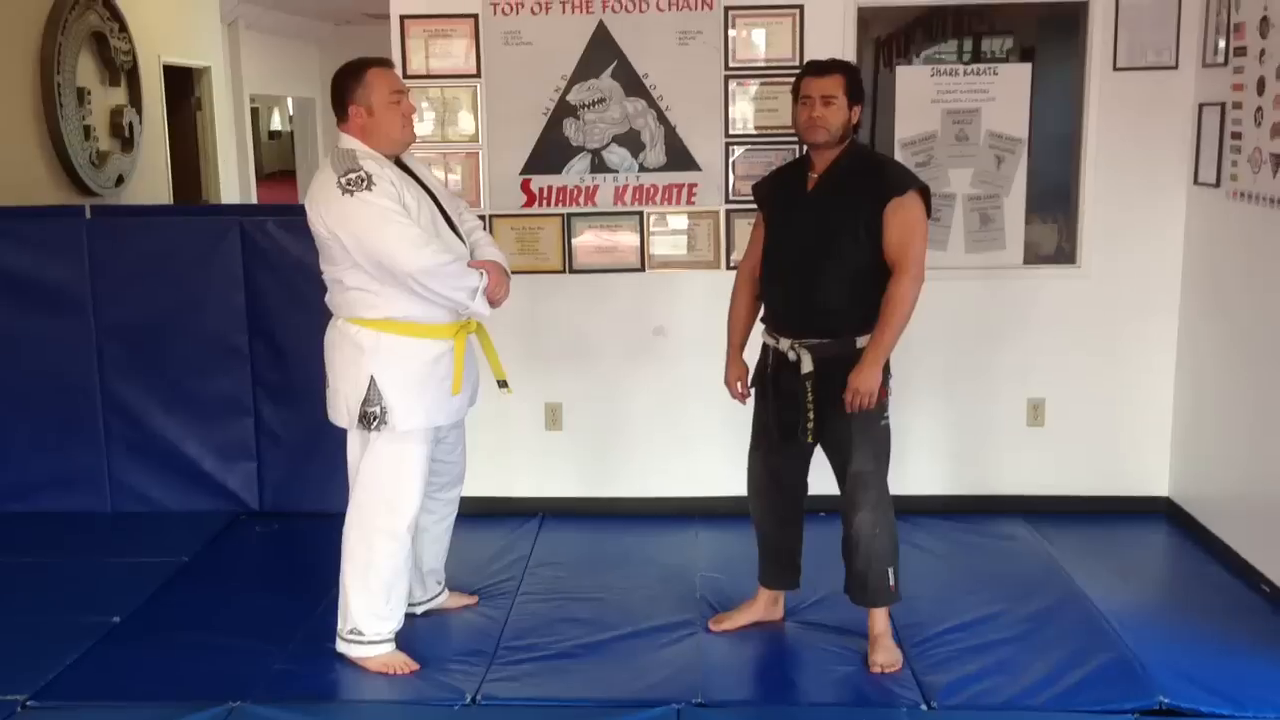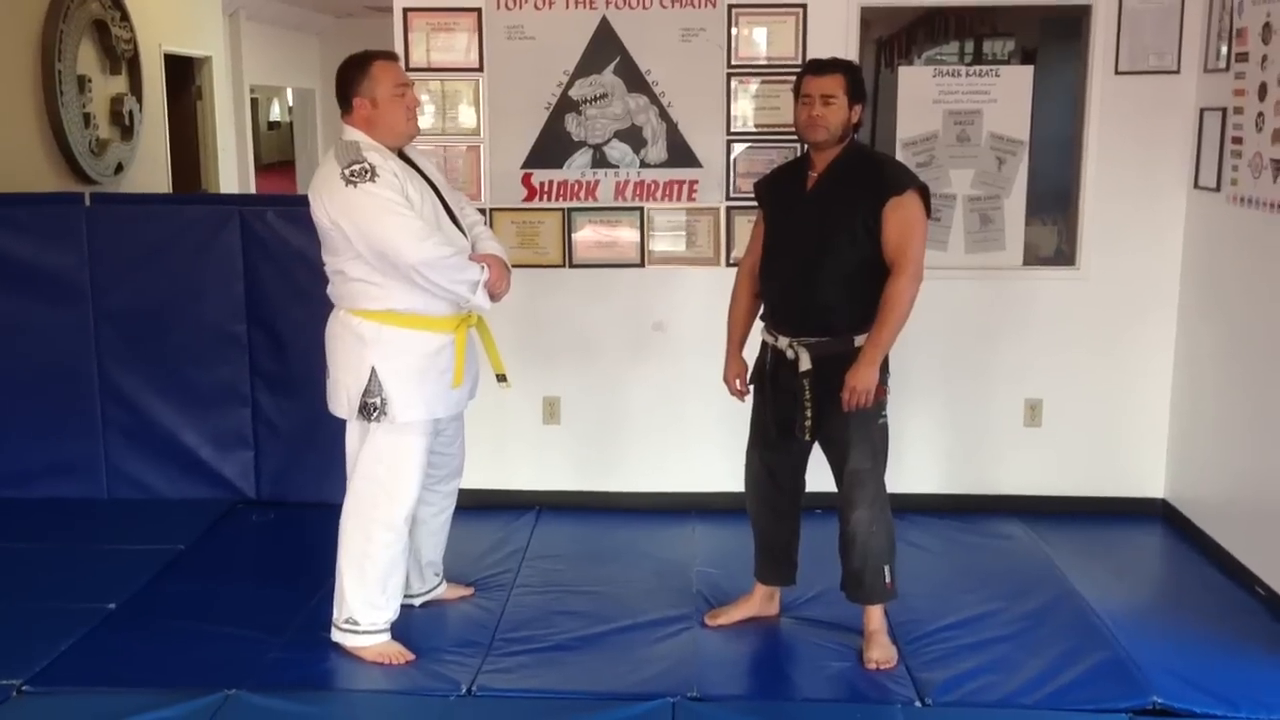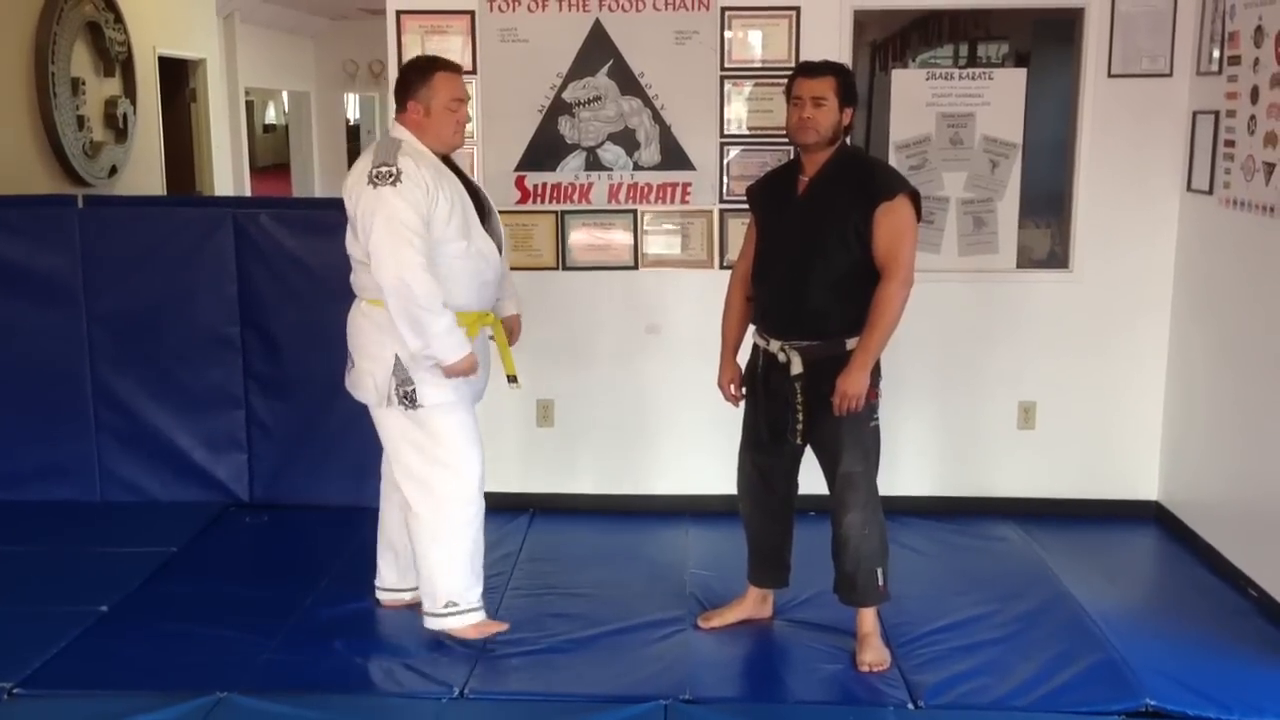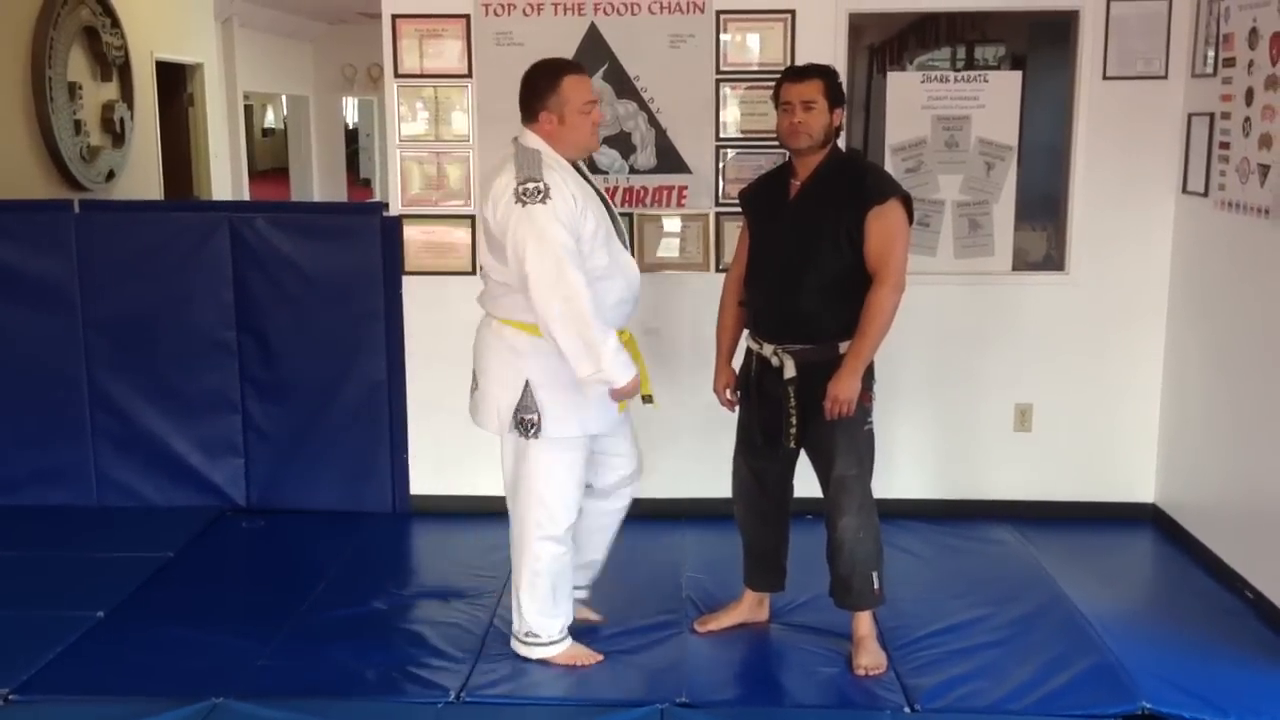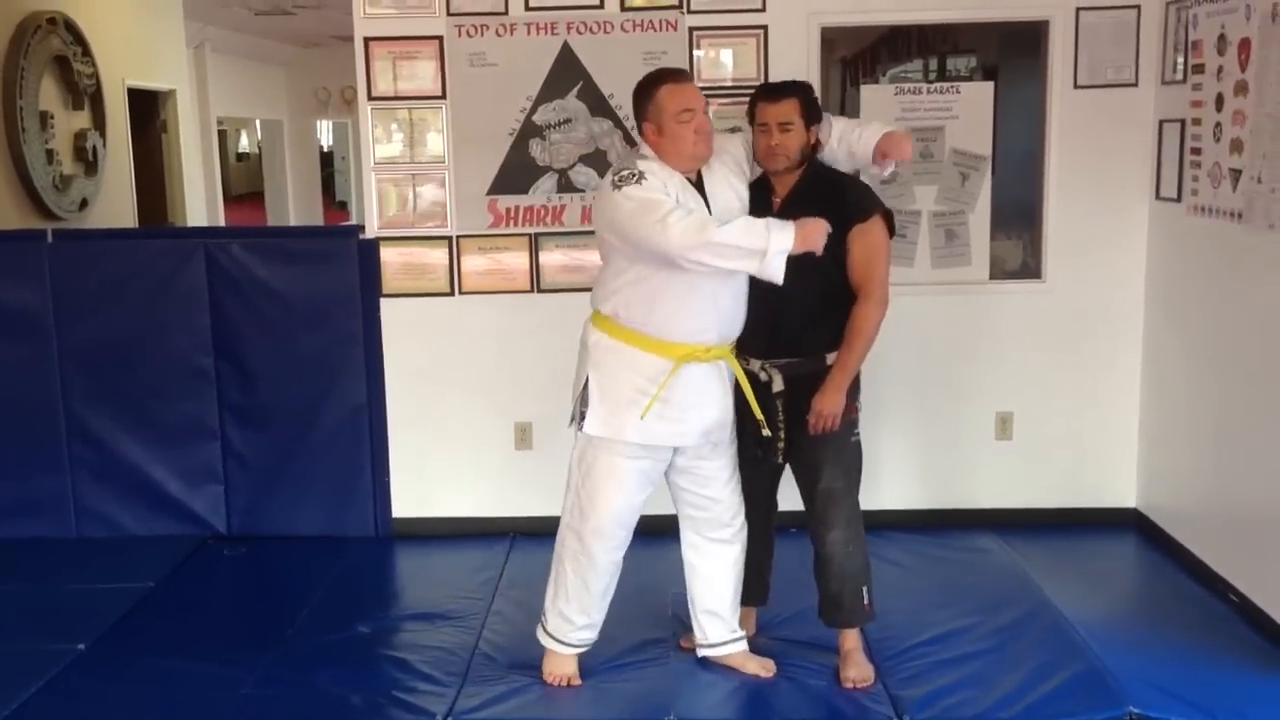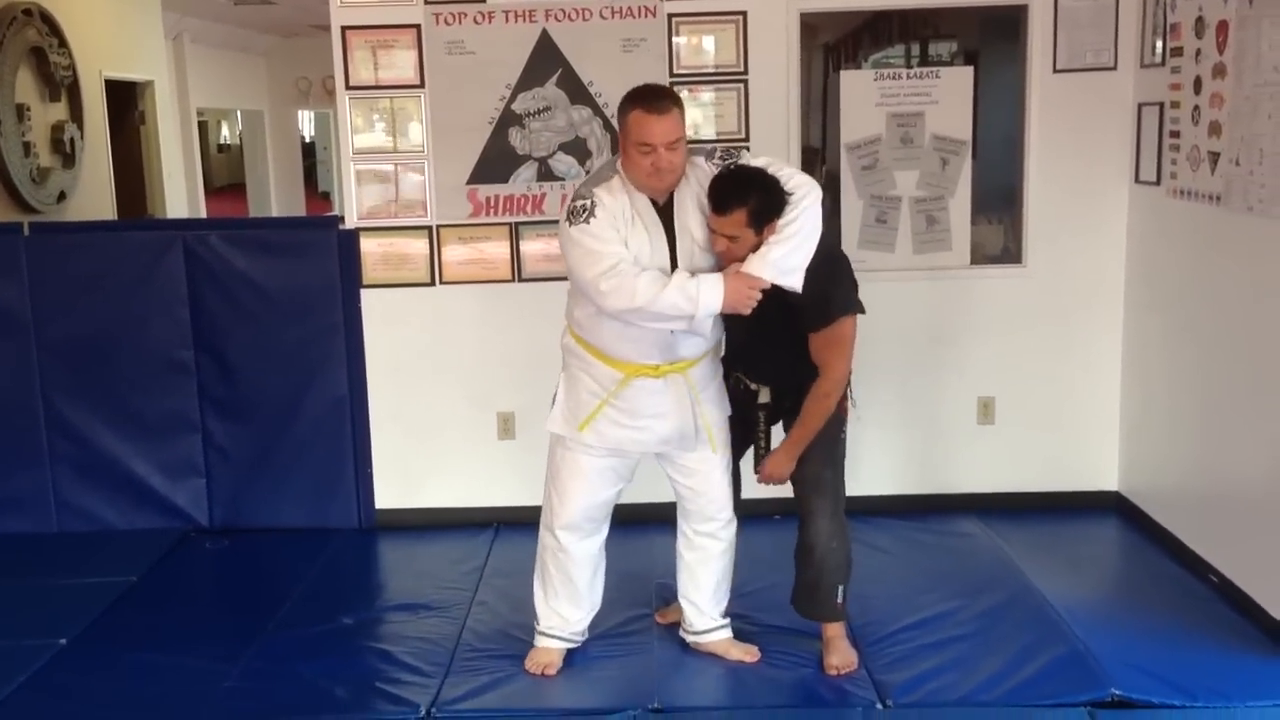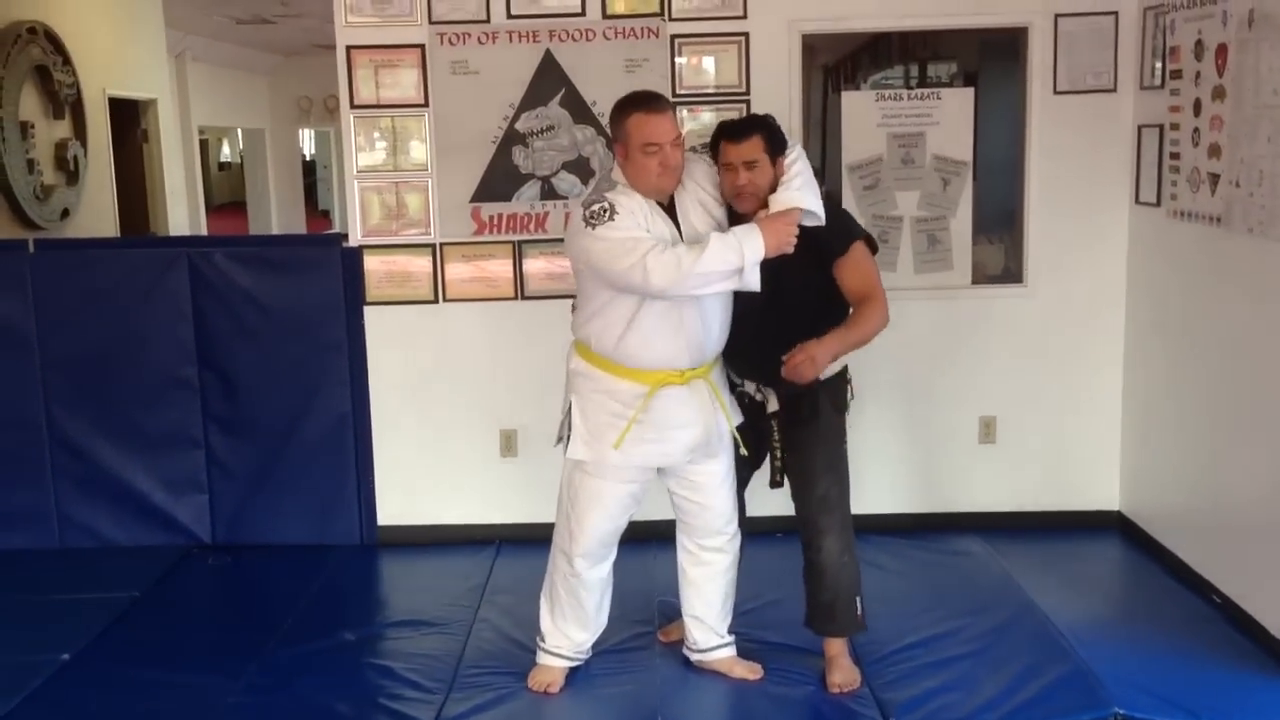
dt=0.7s
person 1, frame 1
left shoulder: (406, 168)
right shoulder: (346, 184)
left elbow: (464, 222)
right elbow: (415, 262)
left wrist: (493, 264)
right wrist: (480, 291)
left hip: (433, 354)
right hip: (388, 361)
left knee: (439, 481)
right knee: (389, 498)
left ankle: (424, 589)
right ankle: (365, 632)
person 1, frame 2
left shoulder: (409, 161)
right shoulder: (350, 174)
left elbow: (466, 218)
right elbow: (417, 254)
left wrist: (492, 258)
right wrist: (480, 283)
left hip: (432, 348)
right hip: (388, 353)
left knee: (438, 474)
right knee: (385, 489)
left ankle: (421, 581)
right ankle: (360, 622)
person 1, frame 3
left shoulder: (439, 165)
right shoulder: (389, 172)
left elbow: (479, 242)
right elbow: (403, 273)
left wrist: (505, 306)
right wrist: (448, 348)
left hip: (441, 345)
right hip: (411, 349)
left knee: (413, 470)
right knee: (452, 472)
left ankle: (400, 580)
right ankle: (454, 604)
person 1, frame 4
left shoulder: (560, 167)
right shoulder: (531, 185)
right elbow: (557, 292)
right wrist: (614, 367)
left hip: (578, 361)
right hip: (539, 366)
left knee: (615, 475)
right knee: (546, 508)
left ankle: (566, 586)
right ankle: (540, 634)
person 1, frame 5
left shoulder: (727, 160)
right shoulder: (630, 186)
right elbow: (686, 239)
left wrist: (875, 139)
right wrist: (786, 238)
left hip: (706, 380)
right hip: (632, 379)
left knee: (718, 518)
right knee: (600, 520)
left ankle: (720, 637)
right ankle: (563, 638)
person 1, frame 6
left shoulder: (715, 174)
right shoulder: (593, 205)
left elbow: (801, 193)
right elbow: (619, 291)
left wrist: (761, 271)
right wrist: (714, 293)
left hip: (692, 384)
right hip: (606, 386)
left knee: (711, 513)
right knee: (573, 516)
left ankle: (706, 626)
right ankle: (557, 631)
person 1, frame 7
left shoulder: (704, 175)
right shoulder: (601, 216)
left elbow: (781, 156)
right elbow: (663, 270)
left wrist: (788, 208)
right wrist: (754, 243)
left hip: (699, 393)
right hip: (617, 400)
left knee: (713, 529)
right knee: (587, 538)
left ankle: (710, 644)
right ankle: (560, 650)
person 2, frame 1
left shoulder: (888, 183)
right shoulder: (777, 187)
left elbow: (906, 273)
right elbow: (751, 273)
left wrist: (873, 362)
right wrist: (735, 351)
left hip: (849, 365)
right hip: (782, 363)
left knee: (864, 497)
right knee: (771, 484)
left ankle: (879, 624)
right ankle: (770, 597)
person 2, frame 2
left shoulder: (888, 182)
right shoulder: (777, 185)
left elbow: (906, 272)
right elbow: (751, 271)
left wrist: (870, 360)
right wrist: (734, 349)
left hip: (848, 362)
right hip: (781, 360)
left knee: (862, 494)
right knee: (769, 480)
left ankle: (875, 621)
right ankle: (765, 593)
person 2, frame 3
left shoulder: (878, 186)
right shoulder: (770, 189)
left elbow: (896, 277)
right elbow: (745, 275)
left wrist: (861, 364)
right wrist: (729, 354)
left hip: (839, 365)
right hip: (772, 364)
left knee: (854, 498)
right knee: (761, 484)
left ankle: (868, 624)
right ankle: (759, 595)
person 2, frame 4
left shoulder: (869, 189)
right shoulder: (762, 193)
left elbow: (887, 282)
right elbow: (739, 279)
left wrist: (852, 369)
right wrist: (724, 359)
left hip: (832, 368)
right hip: (765, 367)
left knee: (848, 500)
right knee: (756, 487)
left ankle: (864, 628)
right ankle: (756, 599)
person 2, frame 5
left shoulder: (849, 201)
right shoulder: (740, 202)
left elbow: (872, 296)
left wrist: (837, 384)
left hip: (816, 381)
right hip: (750, 379)
left knee: (834, 514)
right knee: (744, 504)
left ankle: (850, 642)
right ankle: (743, 618)
person 2, frame 6
left shoulder: (821, 273)
right shoulder: (717, 252)
left elbow: (832, 376)
left wrist: (788, 451)
left hip: (809, 390)
right hip: (740, 379)
left knee: (820, 504)
left ankle: (833, 629)
person 2, frame 7
left shoulder: (824, 225)
left elbow: (874, 307)
left wrist: (829, 345)
left hip: (811, 394)
right hip: (738, 392)
left knee: (824, 521)
left ankle: (837, 645)
